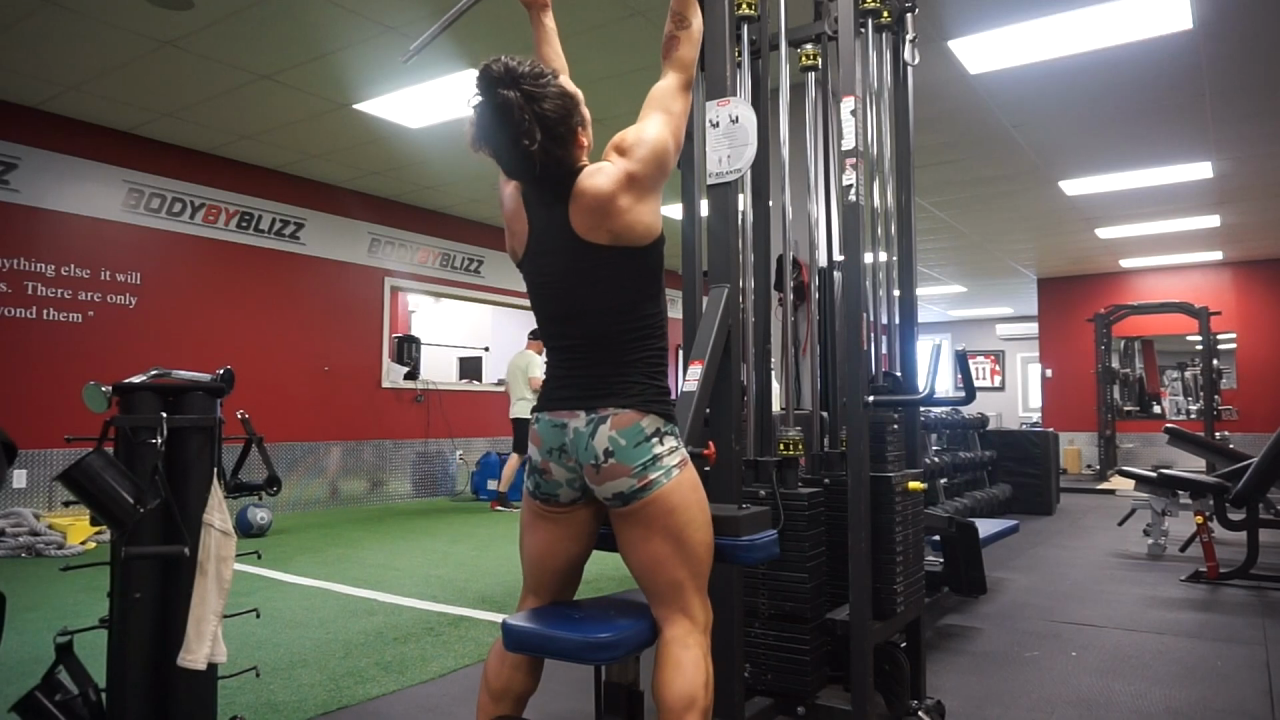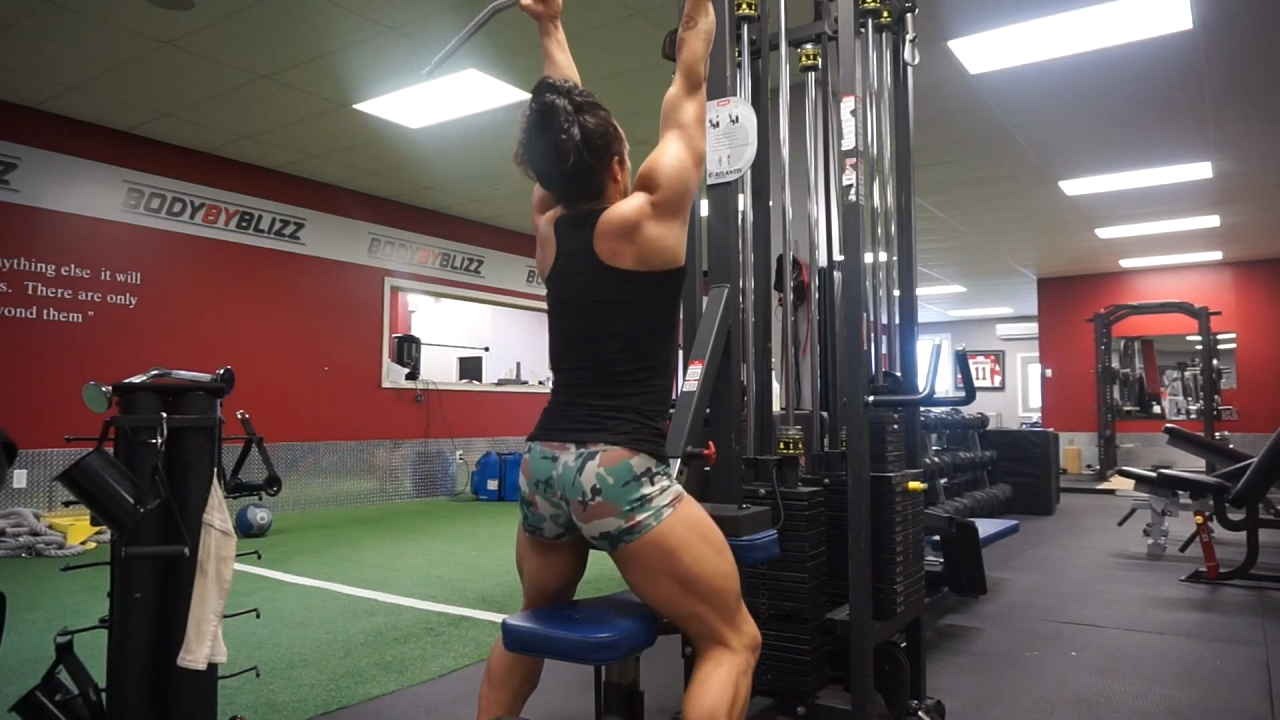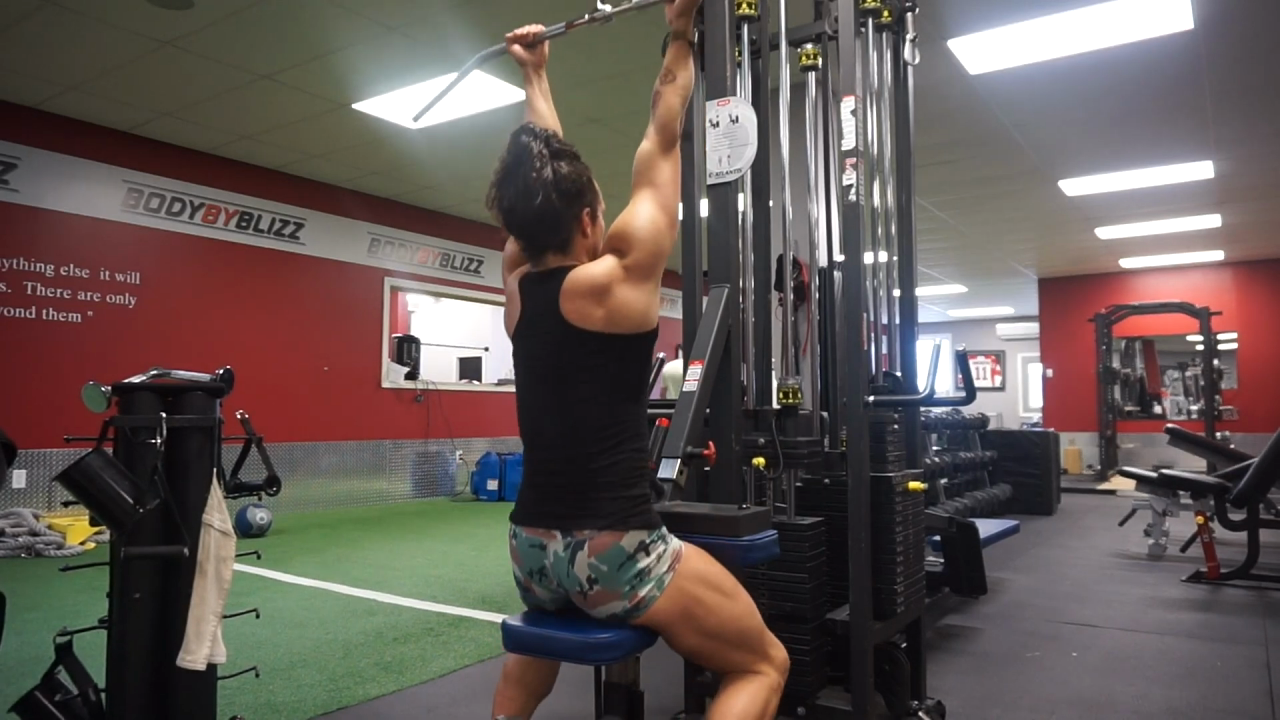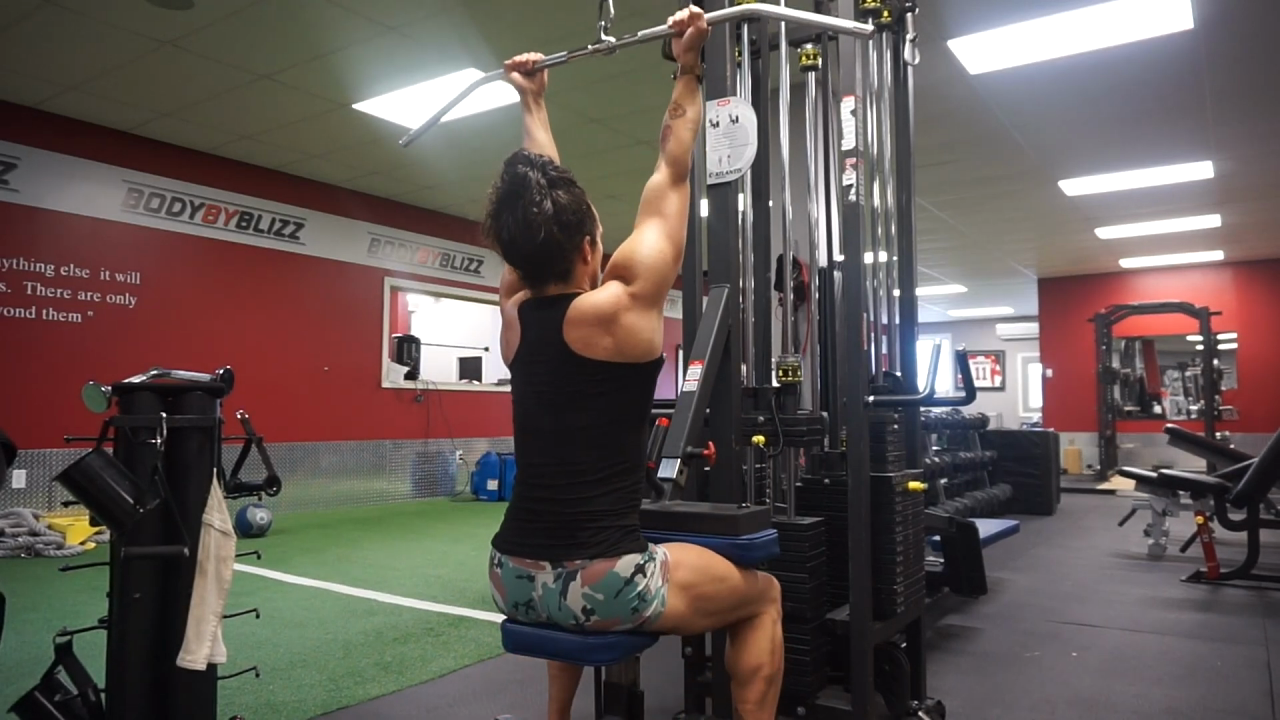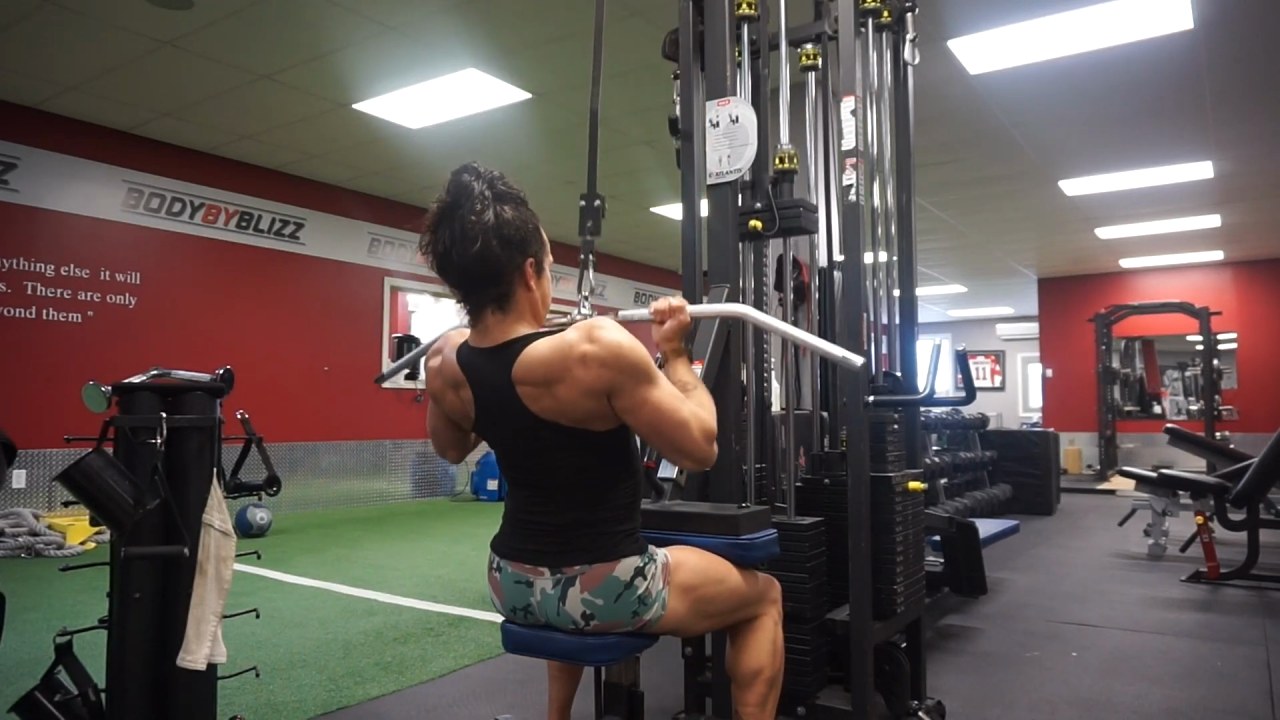
dt=1s
person 1, frame 1
left shoulder: (516, 201)
right shoulder: (618, 183)
left elbow: (548, 103)
right elbow: (678, 71)
left hip: (554, 433)
right hip: (632, 431)
left knee: (533, 616)
right knee: (686, 624)
person 1, frame 2
left shoulder: (549, 226)
right shoulder: (646, 216)
left elbow: (562, 130)
right elbow: (690, 82)
left hip: (543, 464)
right hip: (620, 471)
left knee: (533, 621)
right knee: (732, 642)
person 1, frame 3
left shoulder: (517, 282)
right shoulder: (613, 281)
left elbow: (542, 172)
right elbow: (660, 146)
left wrist: (534, 76)
left hip: (533, 547)
right hip: (610, 550)
person 1, frame 4
left shoulder: (512, 310)
right shoulder: (622, 305)
left elbow: (537, 204)
right elbow: (672, 175)
left wrist: (532, 103)
right wrist: (688, 71)
left hip: (513, 579)
right hip: (598, 582)
right knee: (762, 596)
person 1, frame 5
left shoulder: (443, 364)
right shoulder: (593, 350)
right elbow: (702, 447)
right wrist: (674, 353)
left hip: (512, 585)
right hip: (602, 589)
right knee: (763, 596)
